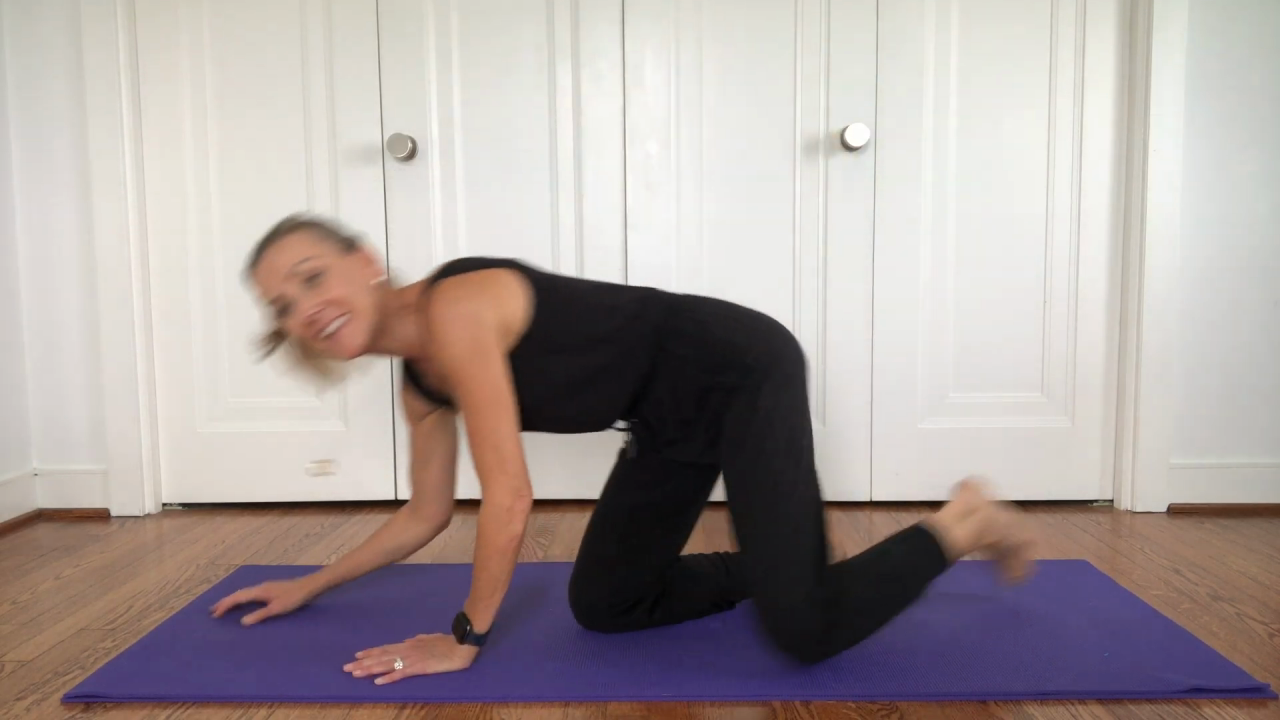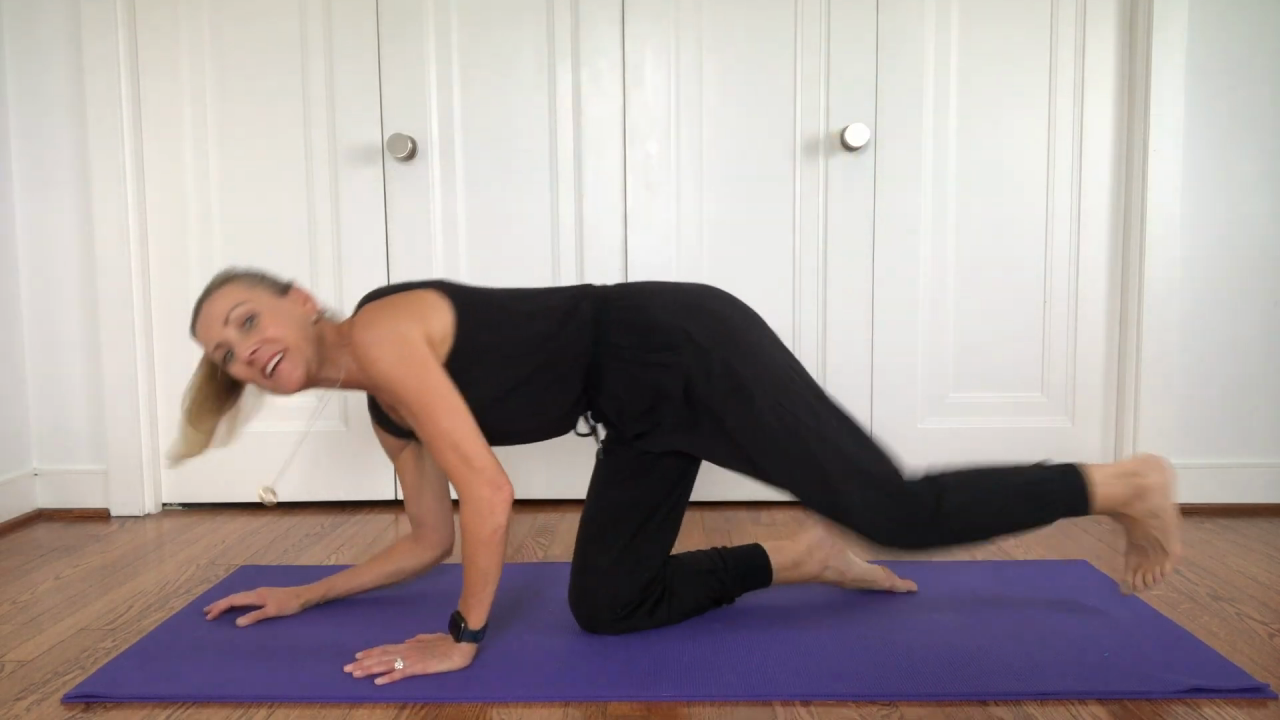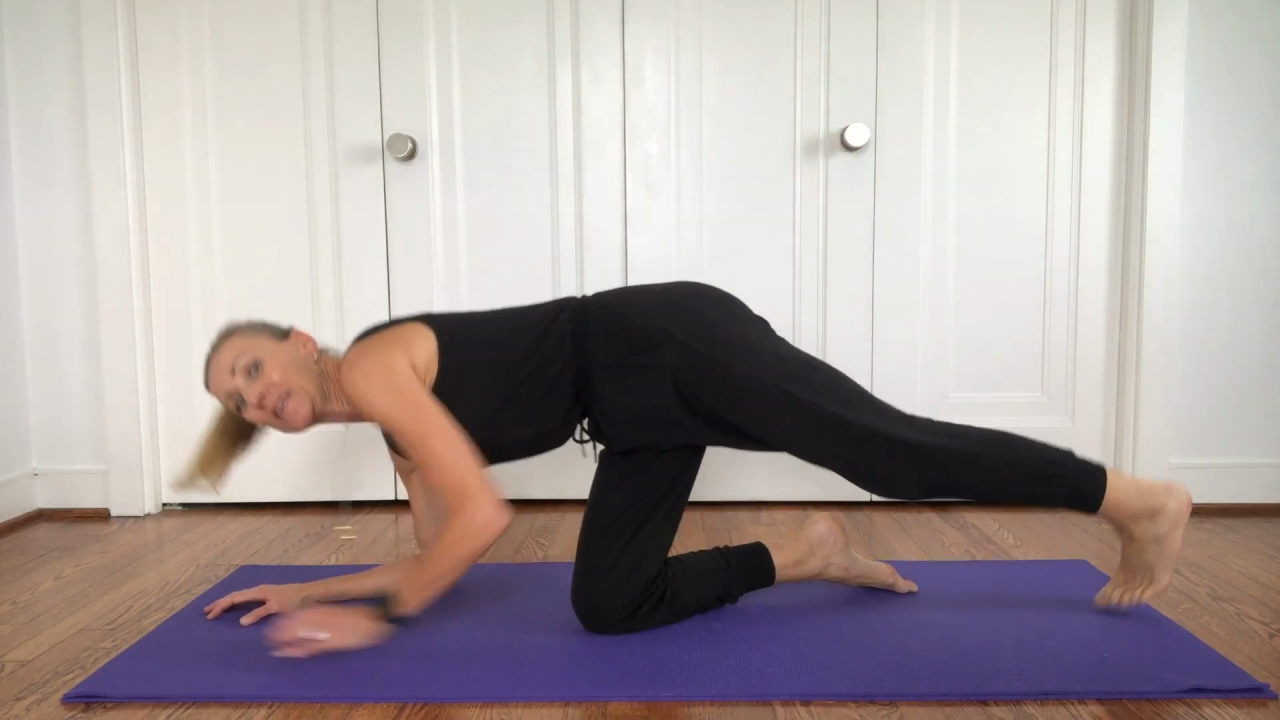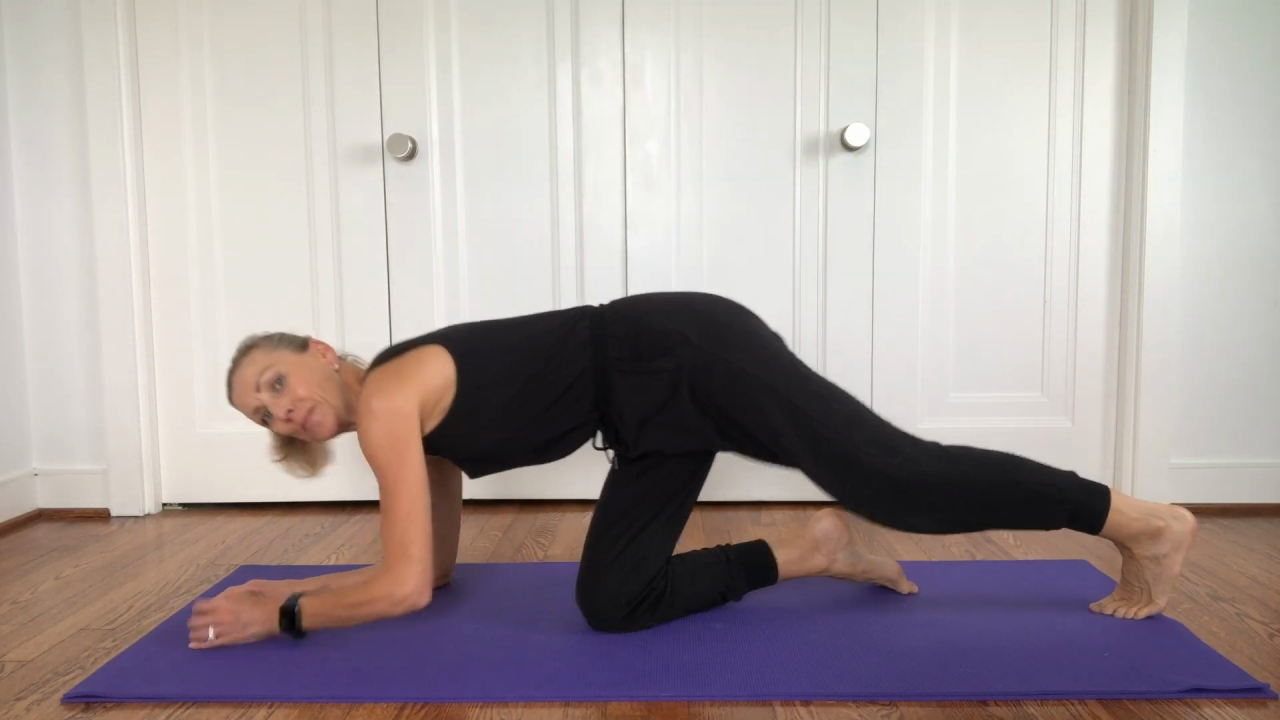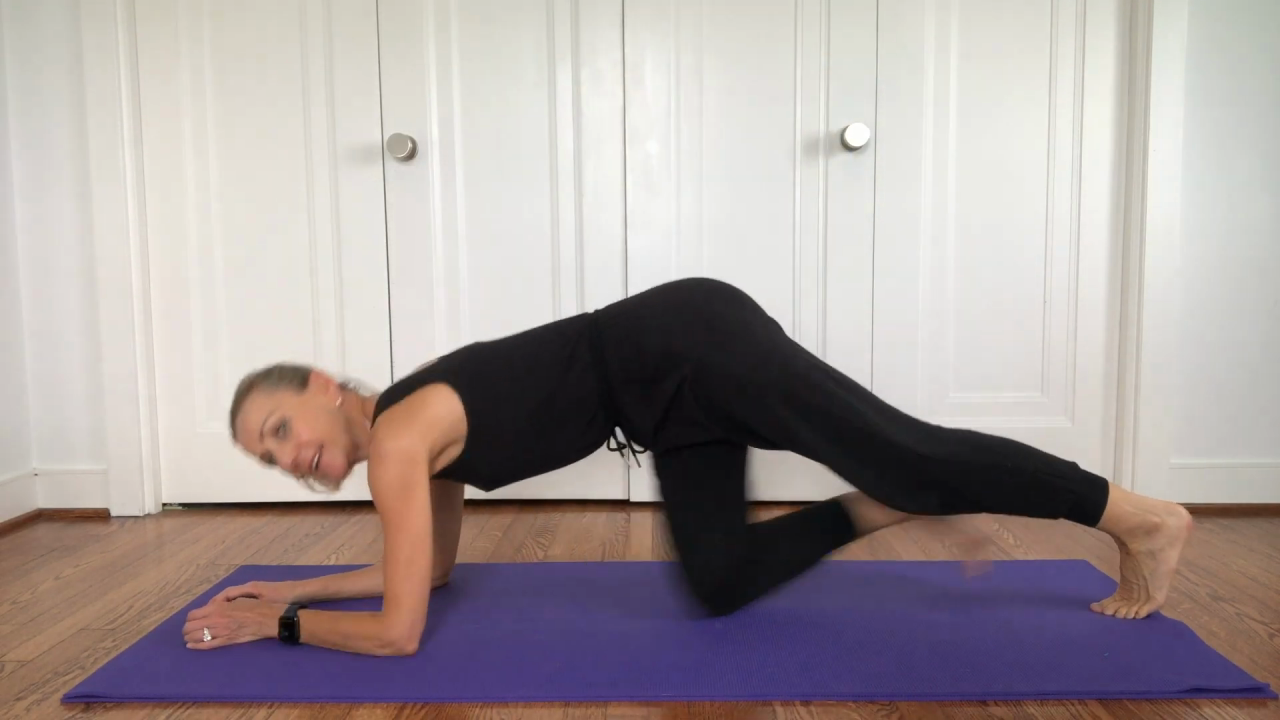
dt=0.2s
person 1, frame 1
left shoulder: (452, 310)
right shoulder: (421, 376)
left elbow: (507, 504)
right elbow: (424, 516)
left wrist: (465, 638)
right wrist: (310, 586)
left hip: (740, 379)
right hip: (667, 414)
left knee: (803, 630)
right knee: (601, 604)
left ankle: (958, 527)
right ankle: (787, 563)
person 1, frame 2
left shoulder: (377, 332)
right shoulder: (386, 406)
left elbow: (489, 495)
right elbow: (428, 541)
left wrist: (461, 636)
right wrist: (304, 596)
left hip: (685, 351)
right hip: (643, 404)
left knee: (891, 508)
right knee: (608, 609)
left ankle: (1118, 485)
right ankle: (800, 556)
person 1, frame 3
left shoulder: (369, 364)
right shoulder: (401, 421)
left elbow: (482, 515)
right elbow: (439, 559)
left wrist: (378, 617)
right wrist: (307, 594)
left hip: (670, 344)
right hip: (647, 405)
left knee: (905, 455)
right knee: (609, 607)
left ankle: (1139, 501)
right ankle: (801, 556)
person 1, frame 4
left shoulder: (387, 394)
right shoulder: (419, 426)
left elbow: (408, 586)
right elbow: (426, 566)
left wrist: (280, 616)
right wrist: (293, 584)
left hip: (685, 353)
right hip: (660, 410)
left knee: (899, 479)
right knee: (612, 605)
left ankle: (1142, 520)
right ankle: (806, 552)
person 1, frame 5
left shoulder: (395, 435)
right shoulder: (414, 433)
left elbow: (398, 629)
right elbow: (430, 570)
left wrist: (278, 625)
right wrist: (297, 587)
left hip: (690, 349)
right hip: (673, 376)
left knee: (901, 454)
right knee: (717, 582)
left ankle: (1138, 516)
right ankle: (886, 507)
